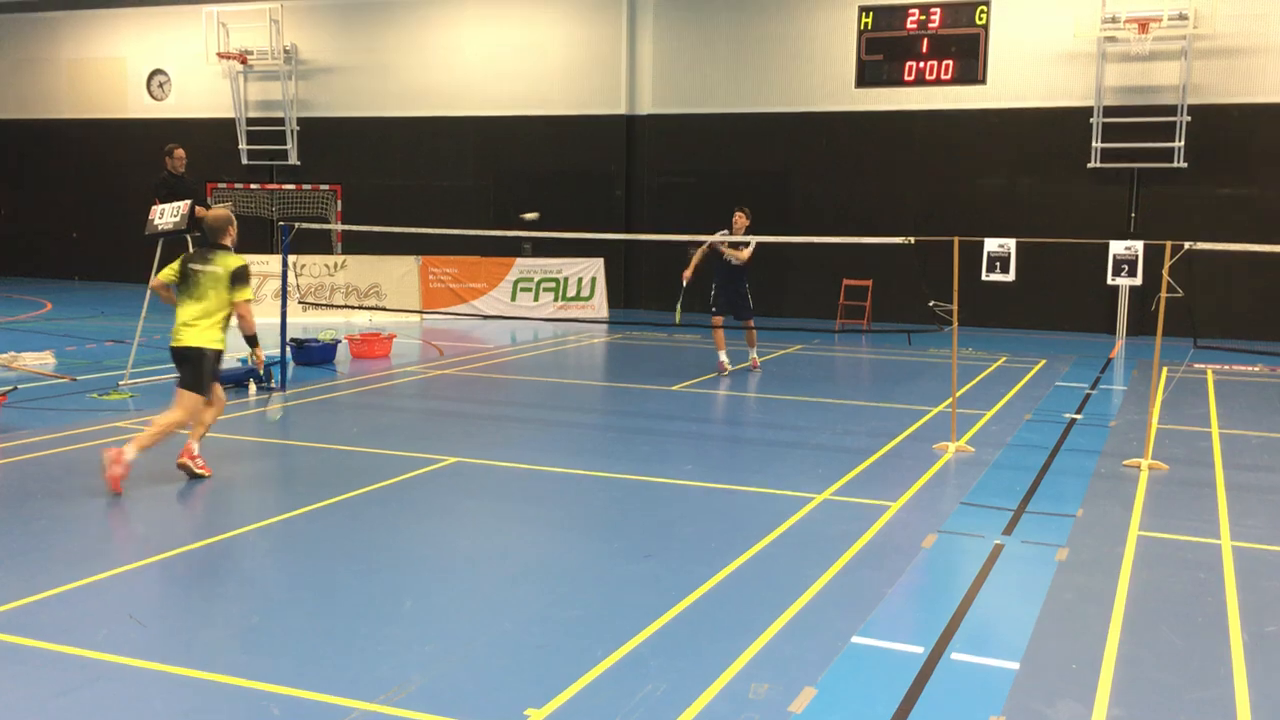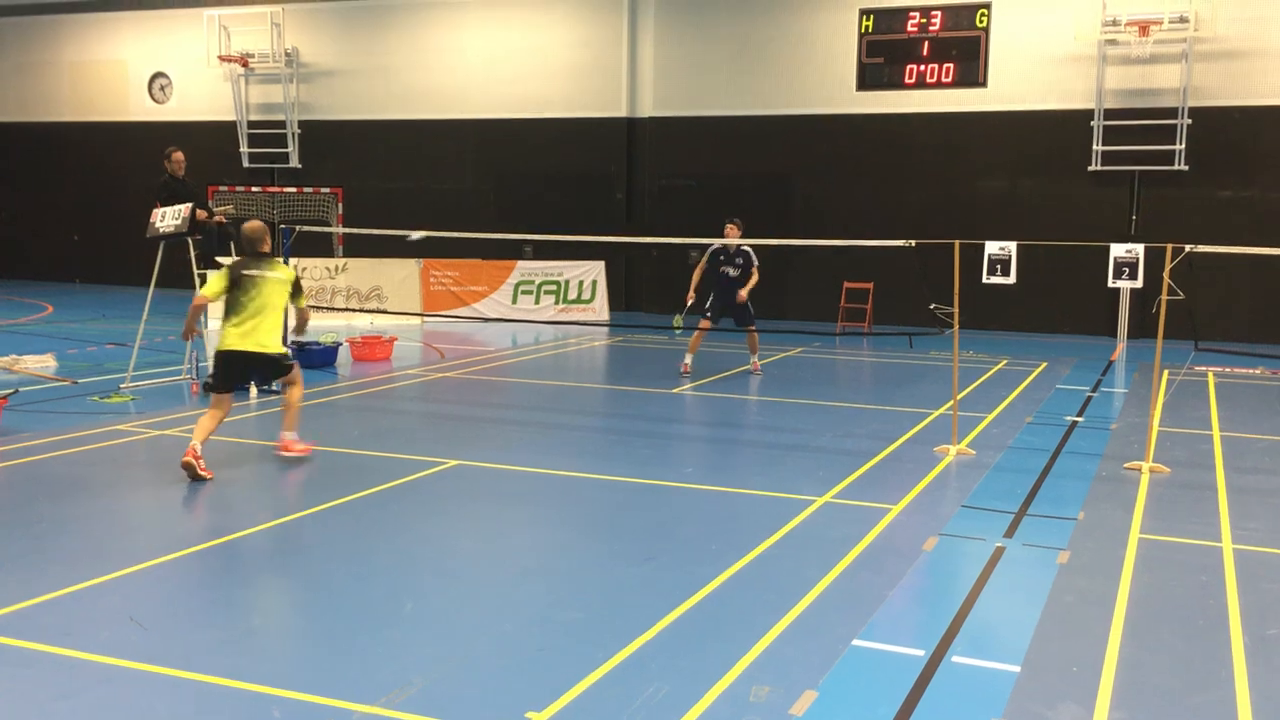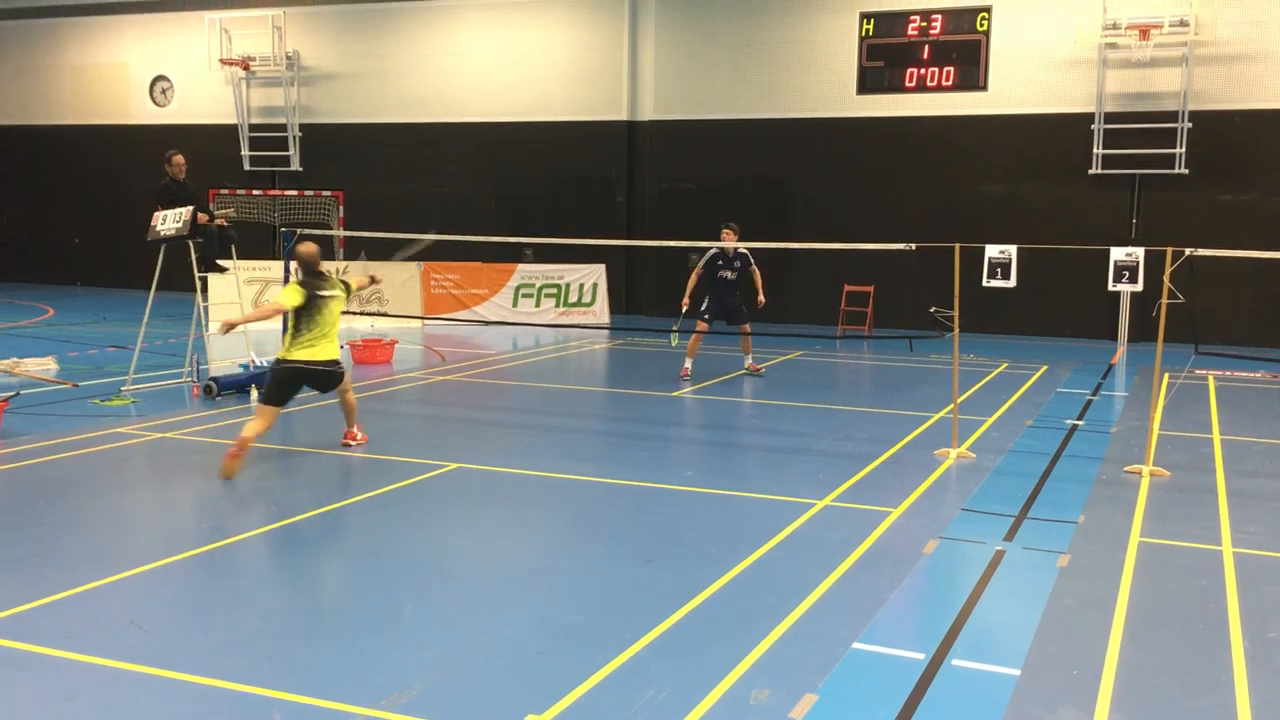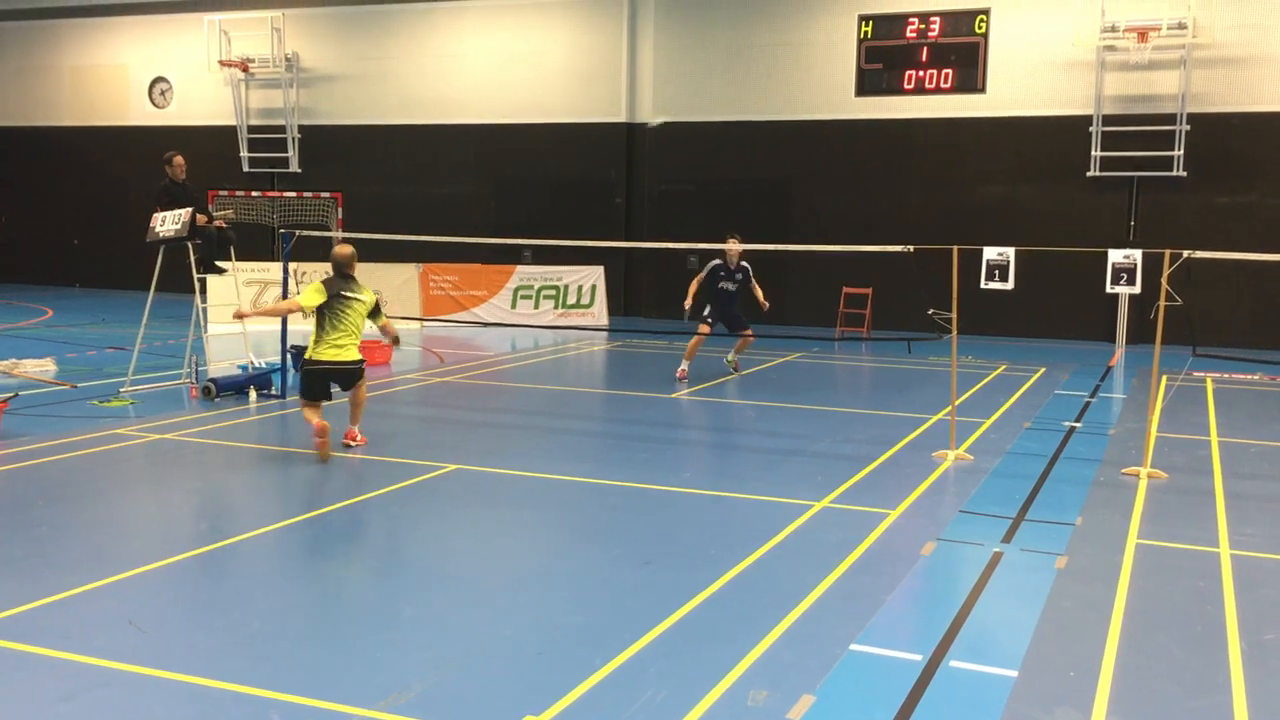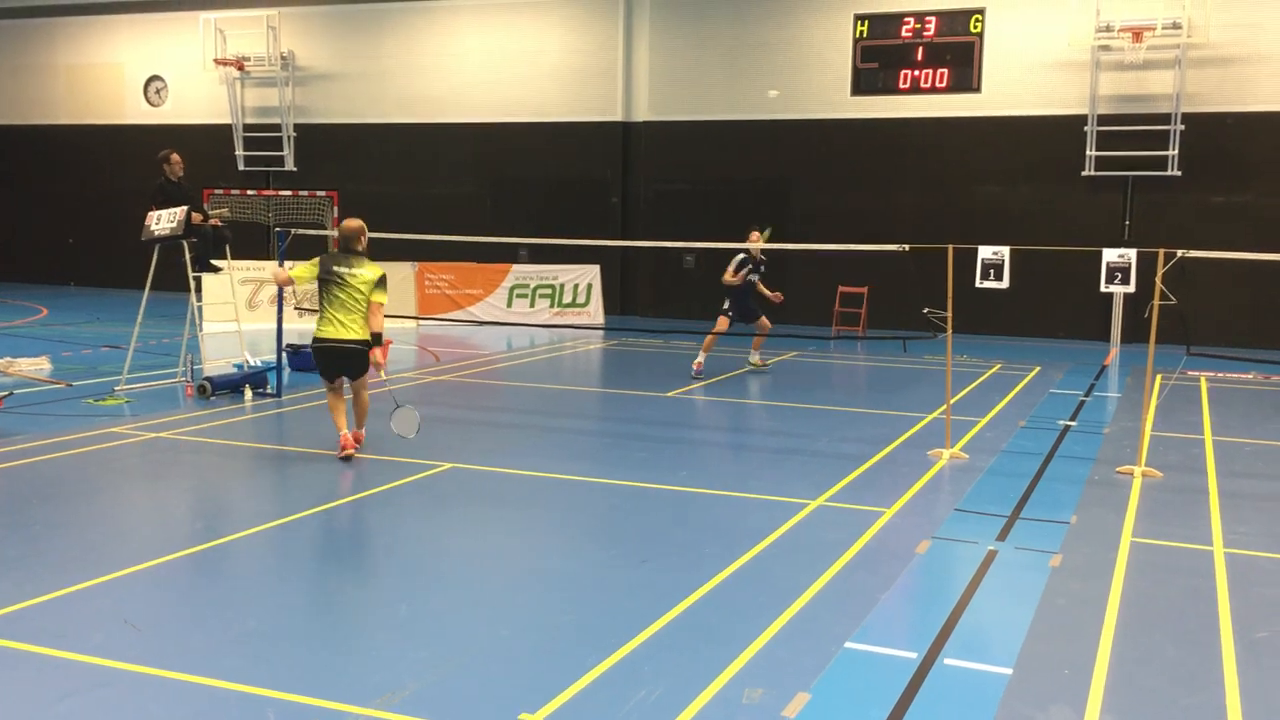
dt=0.2s
person 1, frame 1
left shoulder: (189, 259)
right shoulder: (236, 266)
left elbow: (156, 285)
right elbow: (243, 313)
right wrist: (255, 346)
left hip: (181, 342)
right hip: (203, 347)
left knee: (216, 400)
right knee: (183, 414)
left ankle: (191, 452)
right ankle: (123, 455)
person 1, frame 2
left shoulder: (232, 269)
right shoulder: (287, 274)
left elbow: (199, 302)
right elbow: (303, 312)
left wrist: (189, 325)
right wrist: (300, 326)
left hip: (229, 350)
right hip: (266, 352)
left knee: (217, 410)
right knee: (295, 381)
left ankle: (194, 450)
right ankle: (288, 440)
person 1, frame 3
left shoulder: (301, 287)
right shoulder: (339, 286)
left elbow: (277, 307)
right elbow: (356, 284)
left wrist: (238, 320)
right wrist: (371, 279)
left hip: (290, 362)
right hip: (325, 363)
left knee: (262, 420)
right knee: (345, 388)
left ankle: (242, 442)
right ankle: (352, 432)
person 1, frame 4
left shoulder: (325, 287)
right shoulder: (368, 296)
left elbow: (292, 305)
right elbow: (386, 327)
left wrist: (252, 312)
right wrist: (394, 338)
left hip: (318, 362)
right hip: (349, 363)
left knee: (310, 408)
right knee: (358, 384)
left ankle: (318, 426)
right ankle: (353, 432)
person 1, frame 5
left shoulder: (325, 262)
right shoulder: (376, 272)
left elbow: (286, 279)
right elbow: (376, 311)
left wrist: (278, 273)
right wrist: (377, 347)
left hip: (325, 341)
right hip: (357, 342)
left knee: (334, 390)
right knee: (359, 388)
left ankle: (345, 437)
right ankle: (358, 433)
